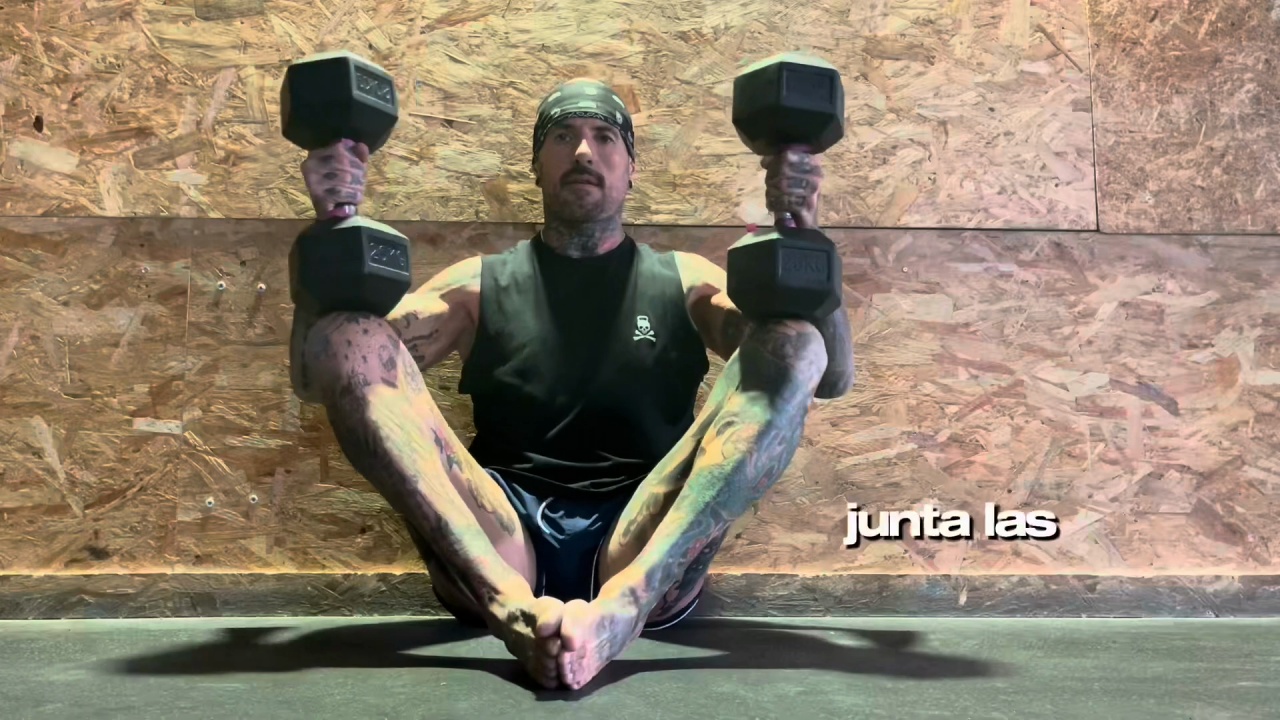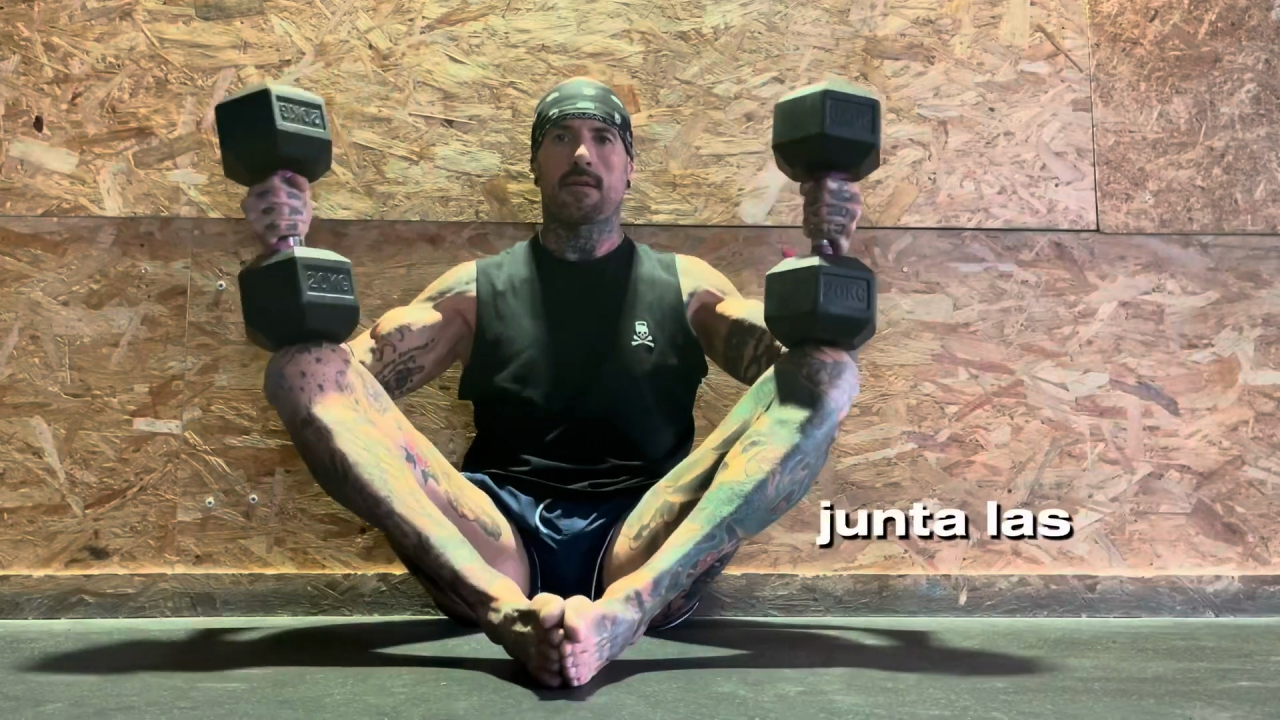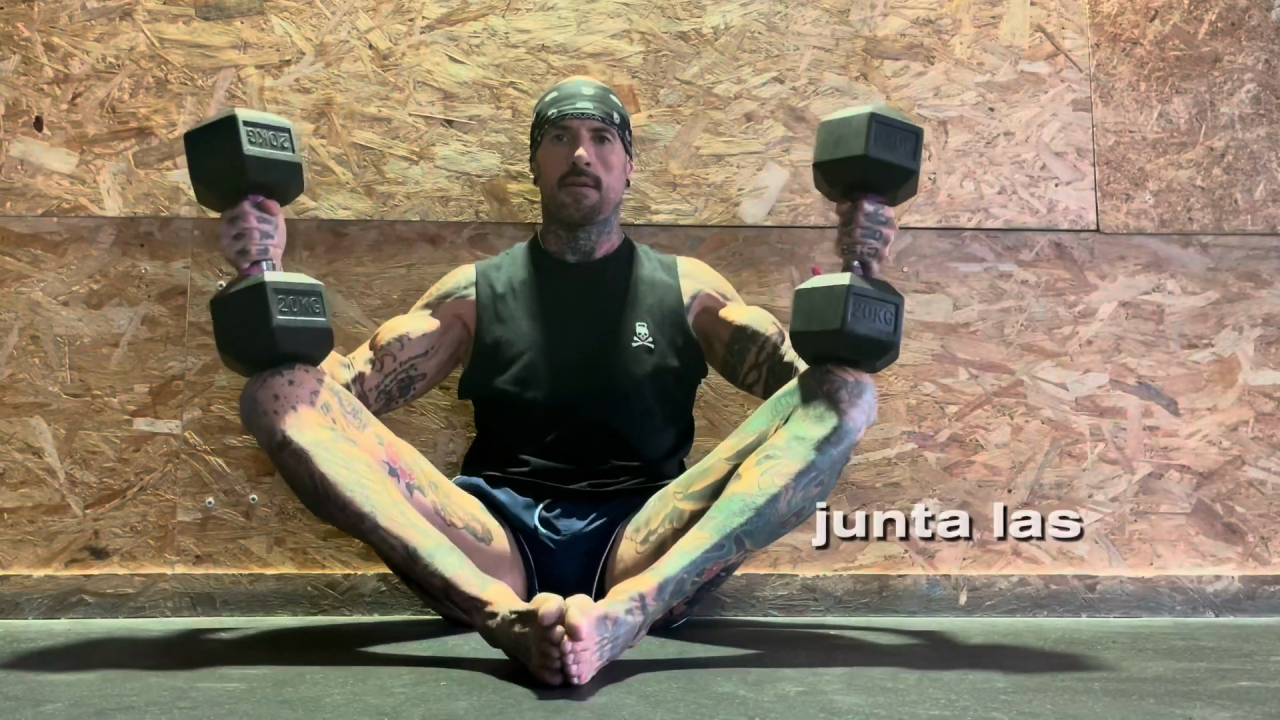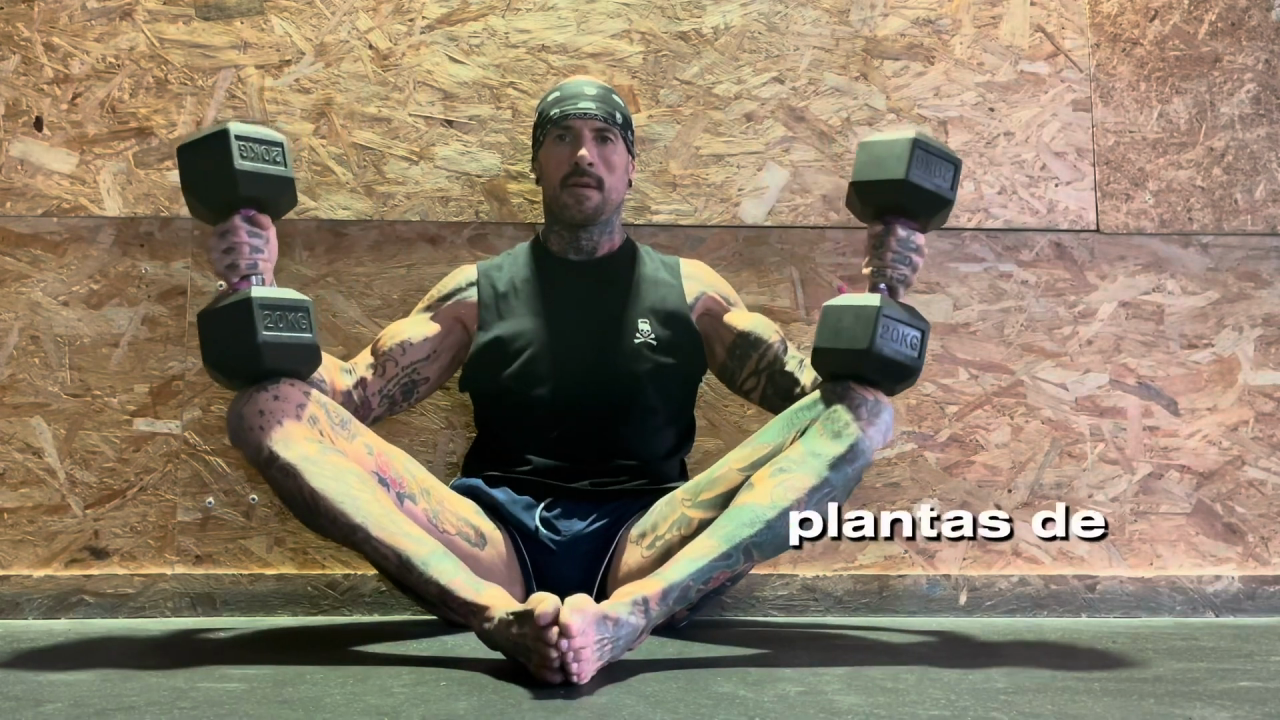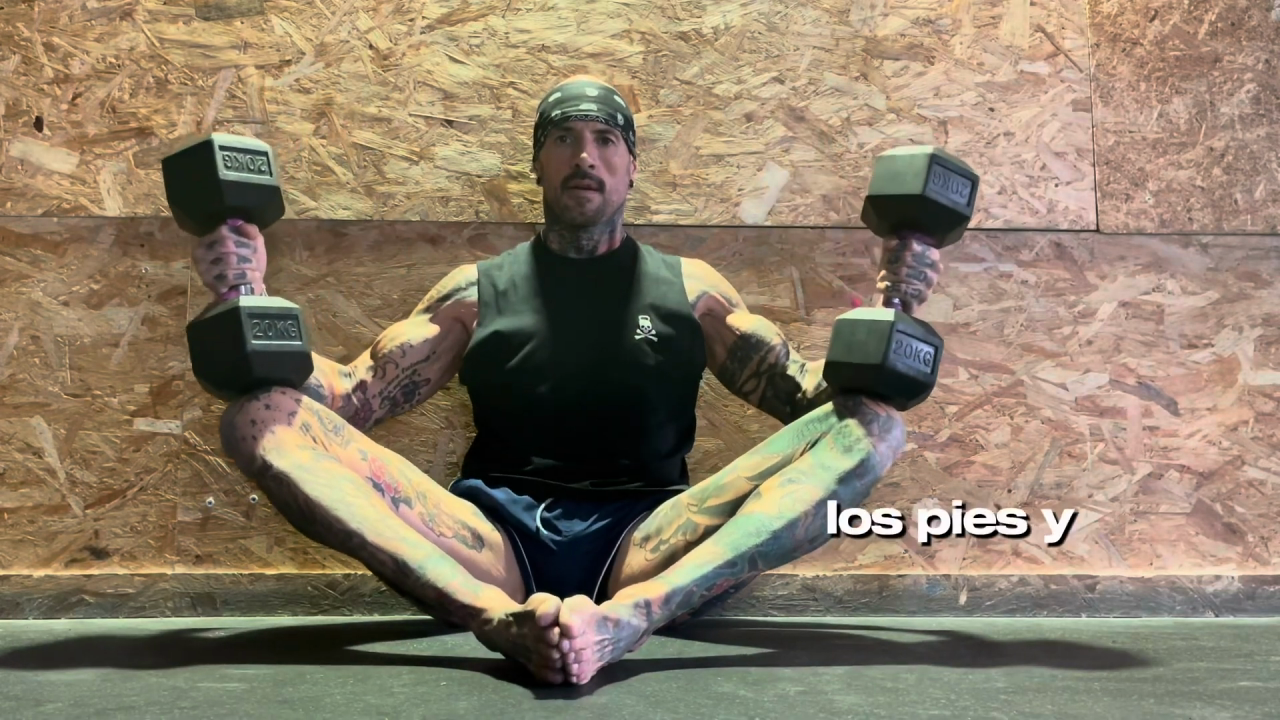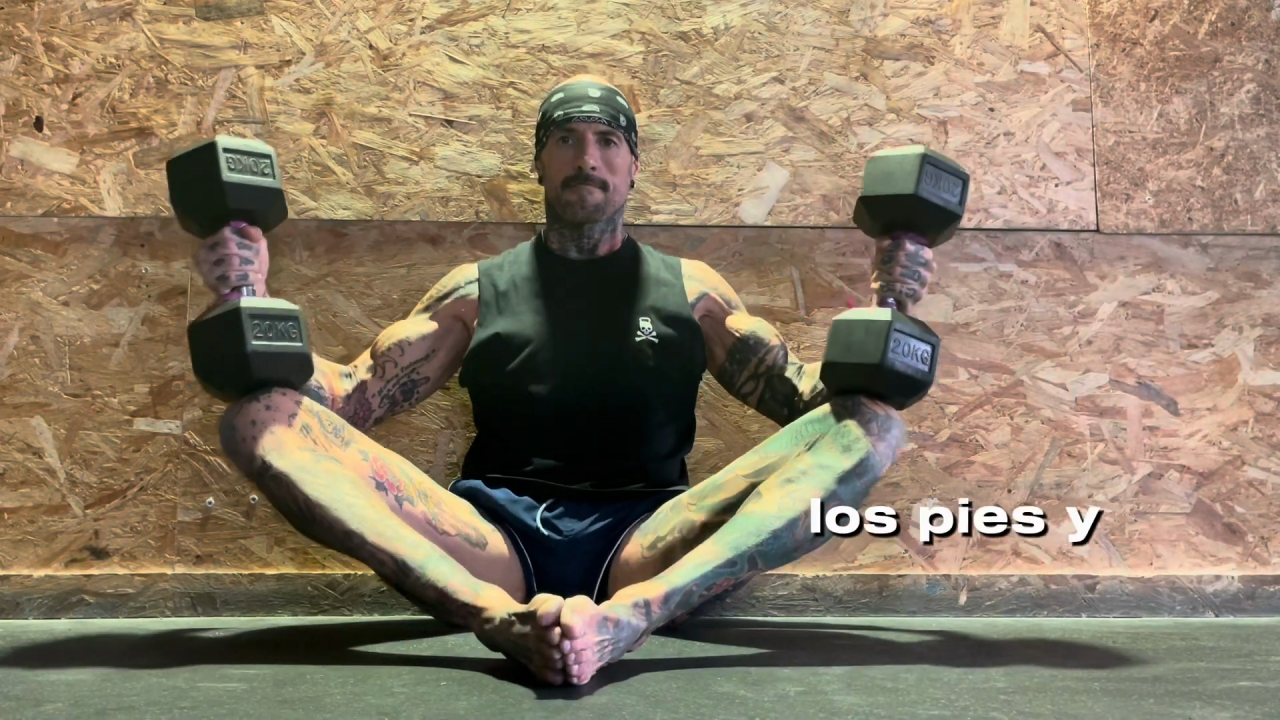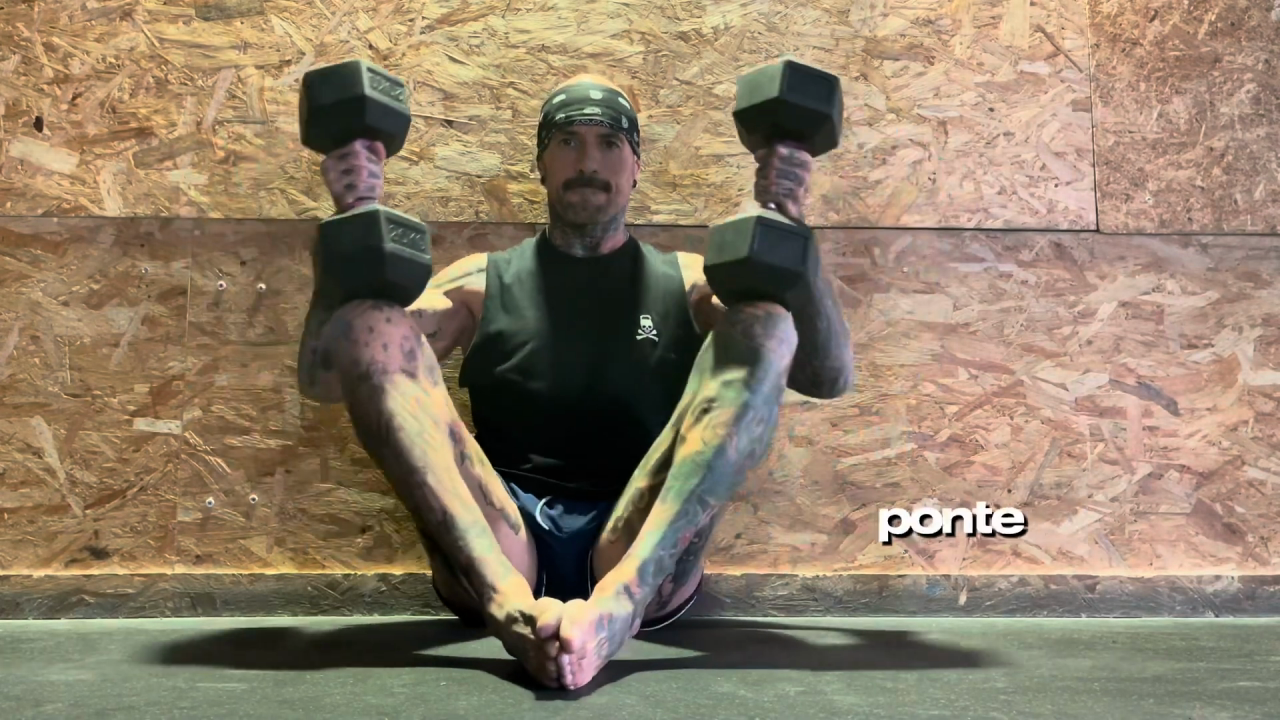
dt=0.4s
person 1, frame 1
left shoulder: (686, 280)
right shoulder: (477, 285)
left elbow: (830, 376)
right elbow: (317, 376)
left wrist: (799, 231)
right wrist: (338, 220)
left hip: (648, 559)
right hip: (496, 550)
left knee: (793, 345)
right knee: (346, 337)
left ankle: (617, 612)
right ankle: (516, 611)
person 1, frame 2
left shoulder: (685, 284)
right shoulder: (476, 288)
left elbow: (824, 381)
right elbow: (336, 390)
left wrist: (827, 254)
left hip: (647, 558)
right hip: (494, 550)
left knee: (828, 374)
right knee: (304, 371)
left ankle: (620, 614)
right ankle: (508, 612)
person 1, frame 3
left shoulder: (686, 286)
right shoulder: (475, 290)
left elbow: (820, 387)
right elbow: (343, 395)
left wrist: (853, 277)
left hip: (647, 555)
right hip: (493, 550)
left knee: (844, 396)
right knee: (280, 395)
left ankle: (621, 615)
right ankle: (504, 615)
person 1, frame 4
left shoulder: (688, 288)
right shoulder: (476, 290)
left elbow: (813, 392)
right elbow: (348, 399)
right wrist: (260, 291)
left hip: (648, 554)
right hip: (498, 544)
left knee: (859, 412)
right knee: (266, 410)
left ankle: (622, 619)
right ankle: (502, 619)
person 1, frame 5
left shoulder: (688, 287)
right shoulder: (477, 290)
left elbow: (806, 398)
right elbow: (351, 402)
right wrist: (251, 301)
left hip: (646, 547)
right hip: (496, 544)
left knee: (870, 425)
right knee: (260, 419)
left ankle: (625, 618)
right ankle: (502, 618)
person 1, frame 6
left shoulder: (689, 288)
right shoulder: (478, 289)
left elbow: (805, 399)
right elbow: (349, 400)
right wrist: (253, 304)
left hip: (644, 549)
right hip: (497, 542)
left knee: (867, 424)
right knee: (261, 420)
left ankle: (626, 618)
right ankle: (502, 619)
person 1, frame 7
left shoulder: (686, 282)
right shoulder: (482, 282)
left elbow: (830, 377)
right elbow: (325, 378)
left wrist: (792, 226)
right wrist: (352, 219)
left hip: (643, 554)
right hip: (498, 551)
left knee: (767, 328)
right knee: (370, 329)
left ankle: (613, 609)
right ankle: (512, 610)
